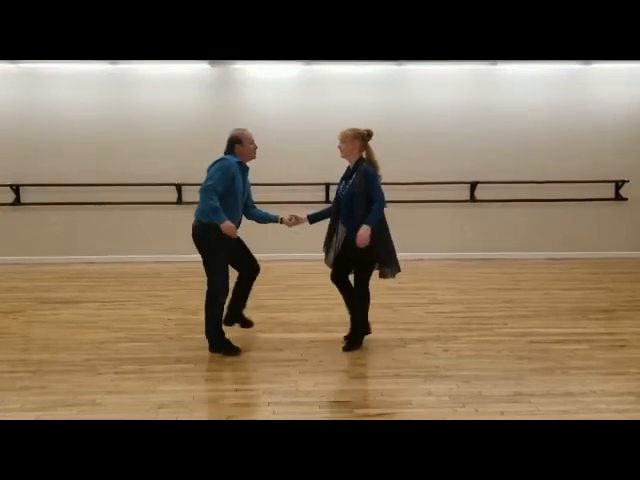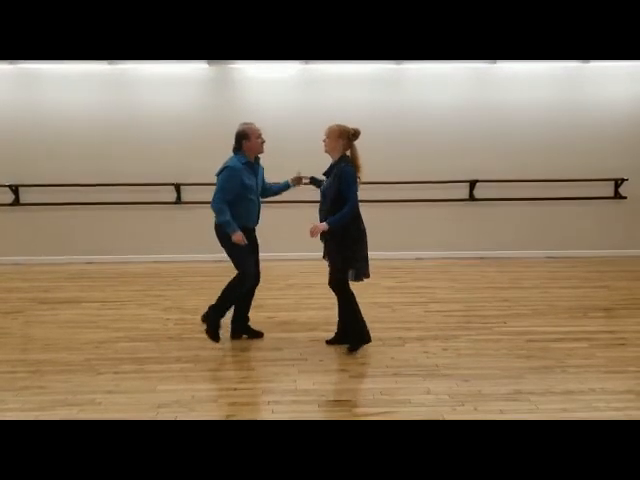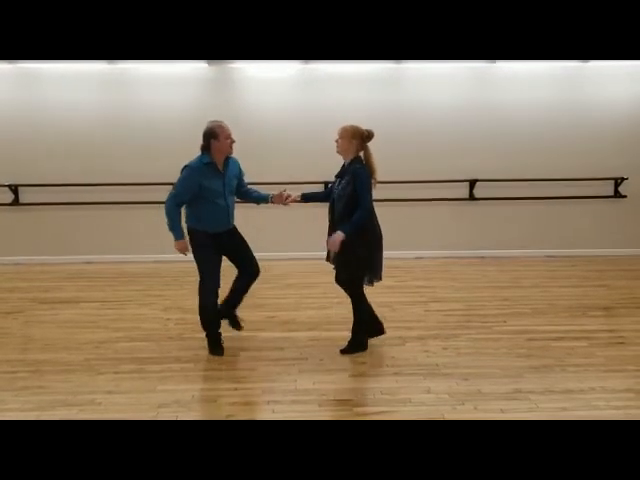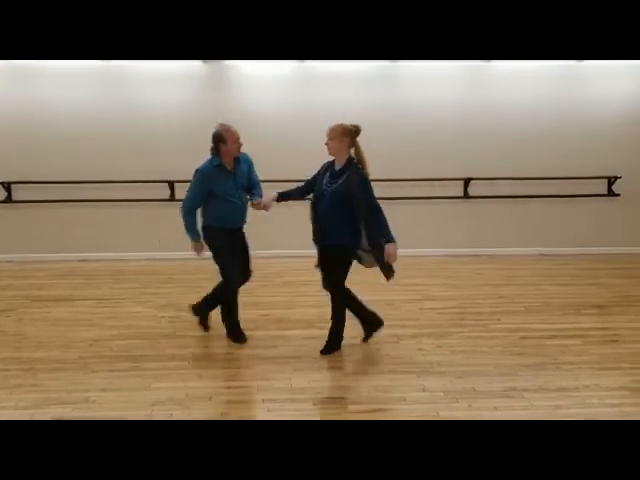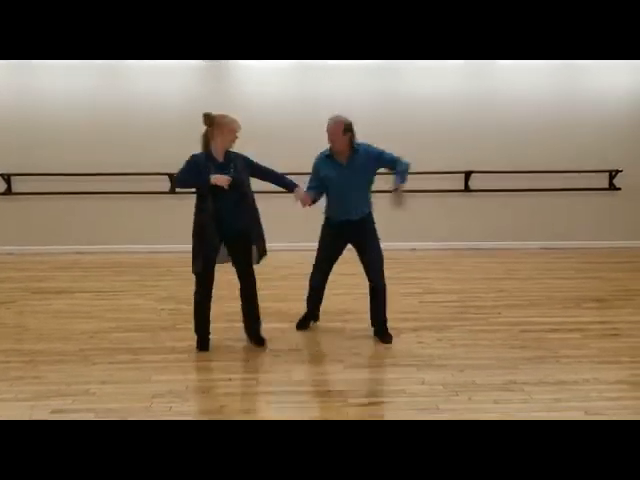
dt=1s
person 1, frame 1
left shoulder: (367, 171)
right shoulder: (348, 174)
left elbow: (379, 202)
right elbow: (336, 208)
left wrist: (368, 226)
right wrist: (306, 219)
left hip: (366, 239)
right hip: (348, 239)
left knee: (360, 284)
right knee: (338, 276)
left ankle: (357, 335)
right ankle: (361, 325)
person 1, frame 2
left shoulder: (345, 170)
right shoulder: (336, 168)
left elbow: (352, 205)
left wrist: (327, 223)
right wrist: (311, 180)
left hip: (347, 235)
right hip: (337, 235)
left knee: (338, 282)
right knee: (339, 282)
left ankle: (360, 334)
right ankle: (345, 332)
person 1, frame 3
left shoulder: (360, 171)
right shoulder: (346, 170)
left elbow: (365, 210)
right elbow: (331, 196)
left wrist: (342, 232)
right wrist: (301, 197)
left hip: (362, 239)
right hip: (350, 239)
left knee: (354, 285)
right knee: (344, 280)
left ankle: (360, 340)
right ankle: (371, 324)
person 1, frame 4
left shoulder: (356, 175)
right shoulder: (326, 169)
left elbow: (373, 209)
right elbow: (305, 190)
left wrist: (389, 241)
right wrist: (276, 197)
left hip: (345, 241)
right hip: (327, 239)
left knee: (334, 286)
right knee: (332, 284)
left ankle: (335, 339)
right ankle: (370, 319)
person 1, frame 5
left shoulder: (239, 161)
right shoulder: (197, 161)
left elbow: (267, 173)
right elbow: (178, 181)
left wrist: (294, 188)
right wrist: (210, 179)
left hip: (238, 230)
right hip: (209, 230)
left knee: (247, 278)
right knee: (204, 282)
left ankle: (253, 329)
right ankle: (202, 334)
person 2, frame 1
left shoulder: (242, 174)
right shoulder: (225, 166)
left elbow: (250, 210)
right elbow: (207, 194)
left wrist: (279, 219)
right wrist: (222, 221)
left hip: (225, 234)
right hip: (209, 232)
left knee: (251, 268)
right knee: (219, 283)
left ankle: (234, 314)
right ankle: (216, 340)
person 2, frame 2
left shoulder: (256, 165)
right shoulder: (233, 168)
left elbow: (263, 191)
right elbow: (218, 203)
left wrist: (288, 184)
right wrist: (233, 230)
left hip: (248, 230)
right hip: (231, 232)
left knee: (253, 277)
right knee: (247, 274)
left ankle: (240, 325)
right ankle: (213, 316)
person 2, frame 3
left shoulder: (234, 165)
right shoulder: (194, 170)
left elbow: (243, 192)
right elbow: (172, 204)
left wrist: (270, 198)
right wrist: (178, 236)
left hip: (228, 231)
right hip: (202, 237)
left knee: (251, 269)
right knee: (210, 286)
left ankle: (227, 309)
right ankle: (213, 335)
person 2, frame 4
left shoulder: (245, 161)
right shoulder: (206, 172)
left elbow: (254, 186)
right elbow: (189, 206)
left wrist: (257, 199)
right wrist: (195, 238)
left hip: (236, 230)
right hip: (216, 231)
left knee: (243, 273)
right knee: (232, 277)
left ankle: (203, 307)
right ankle: (232, 326)
person 2, frame 5
left shoulder: (368, 153)
right shoulder: (322, 161)
left elbow: (400, 164)
right elbow: (315, 190)
left wrist: (399, 183)
right wrist: (309, 197)
left hip: (362, 223)
right hip: (333, 225)
left knee: (376, 275)
right knee: (319, 272)
left ankle: (380, 325)
right ankle: (311, 313)
